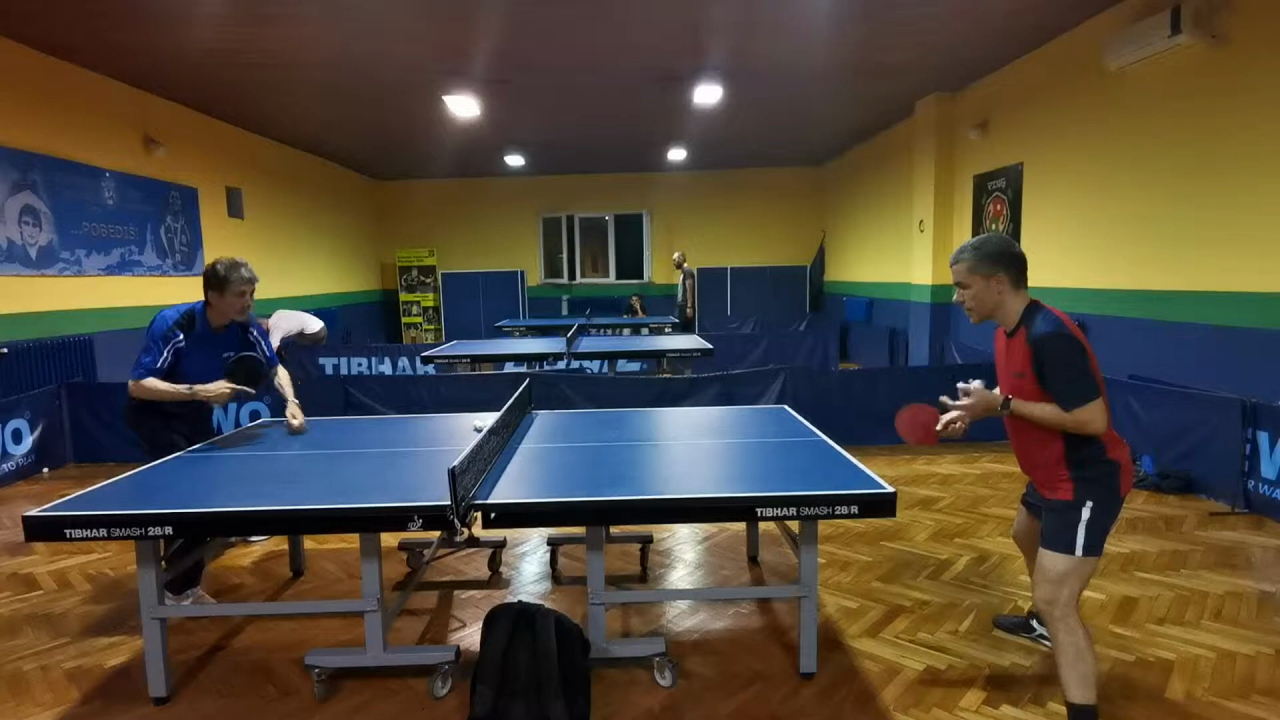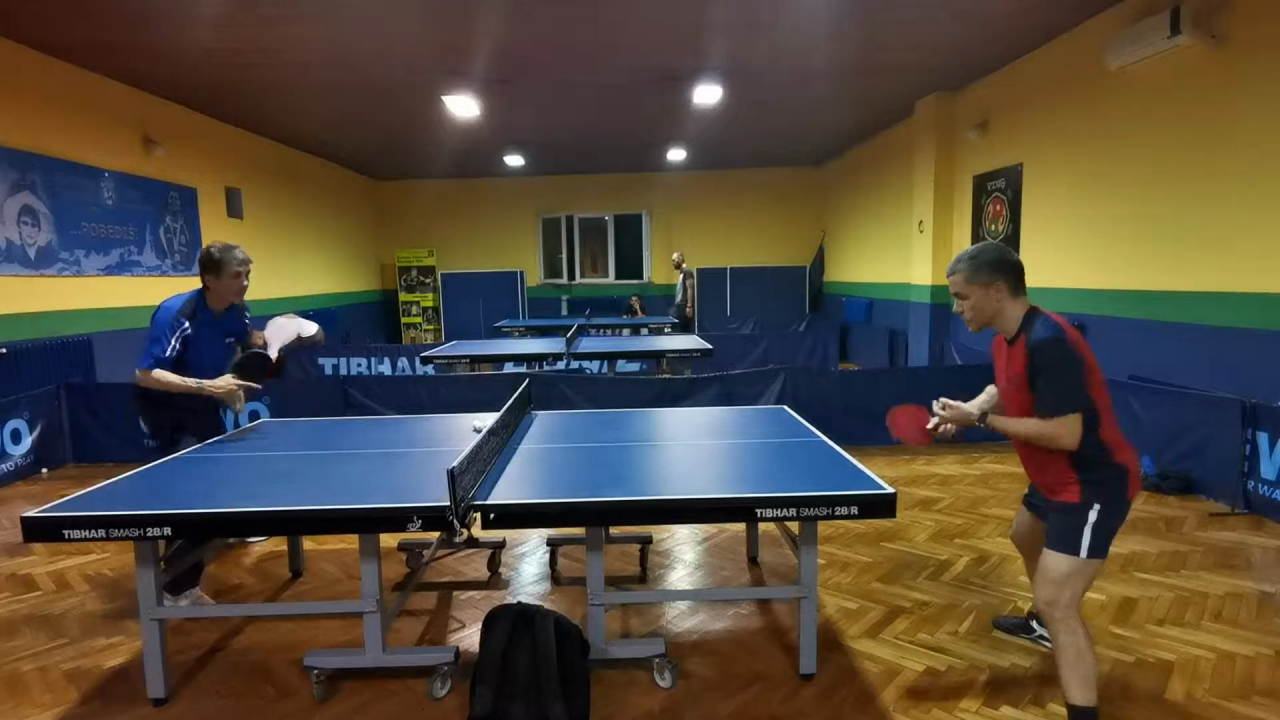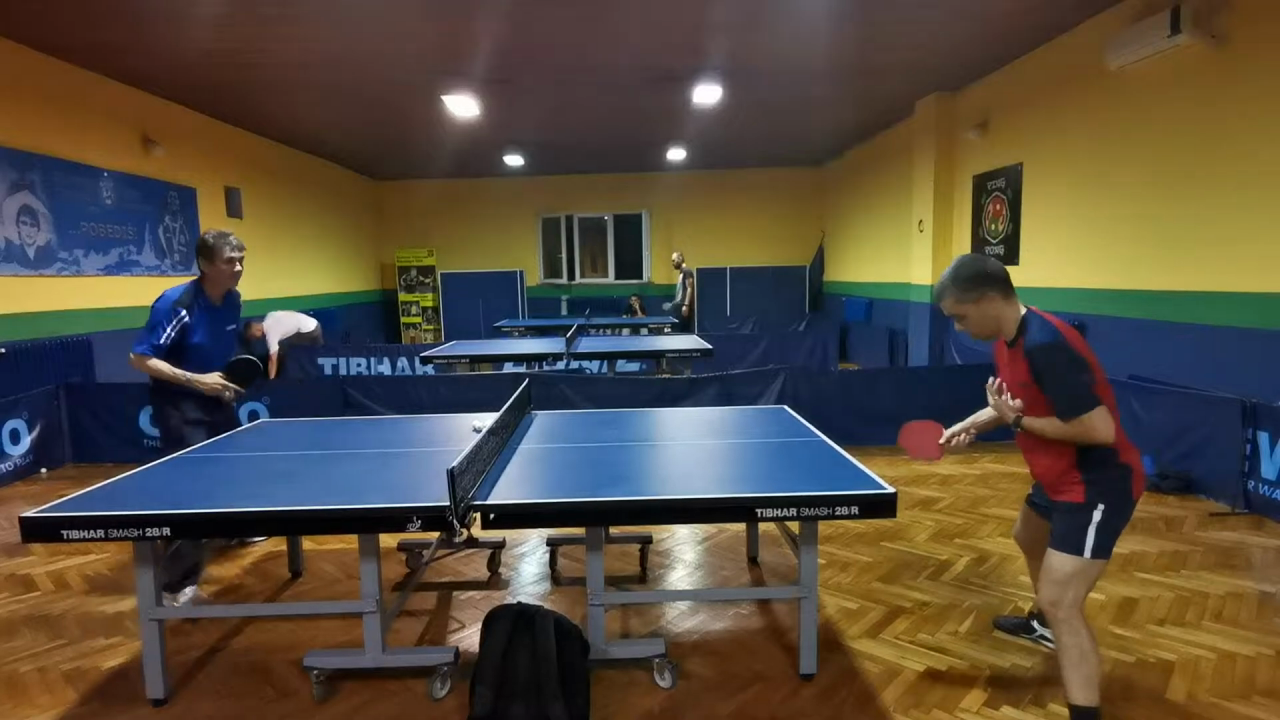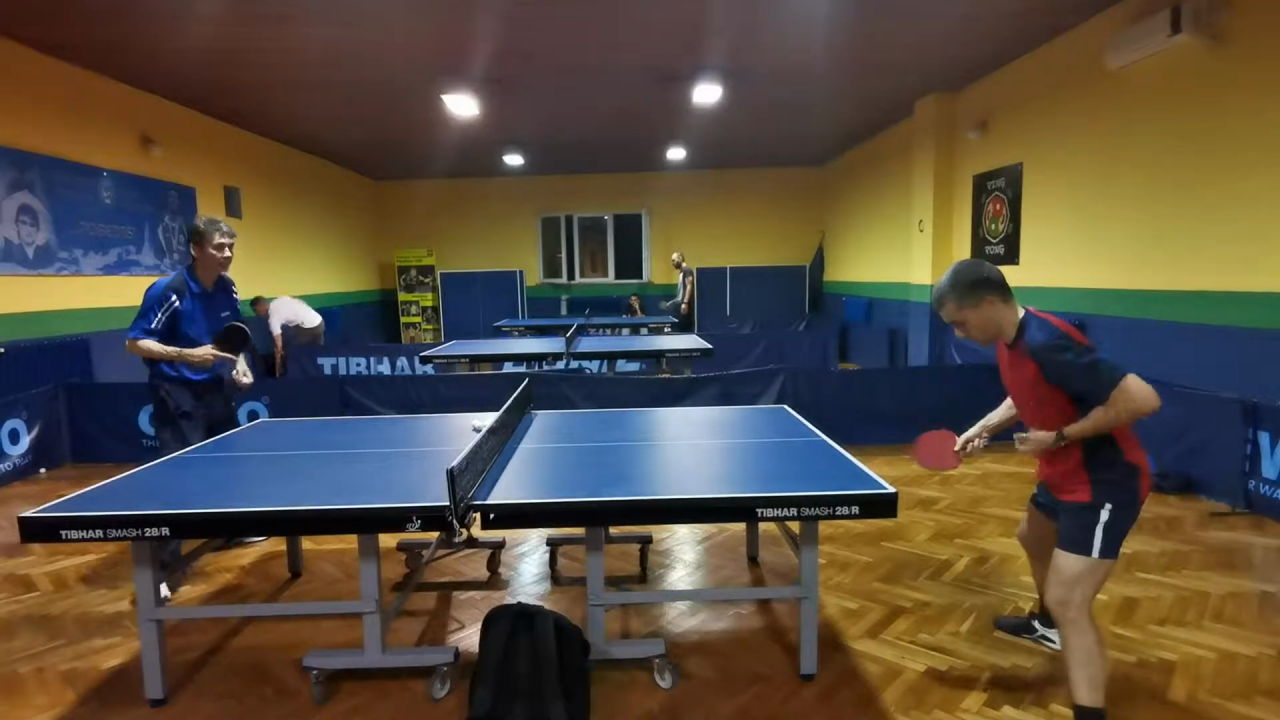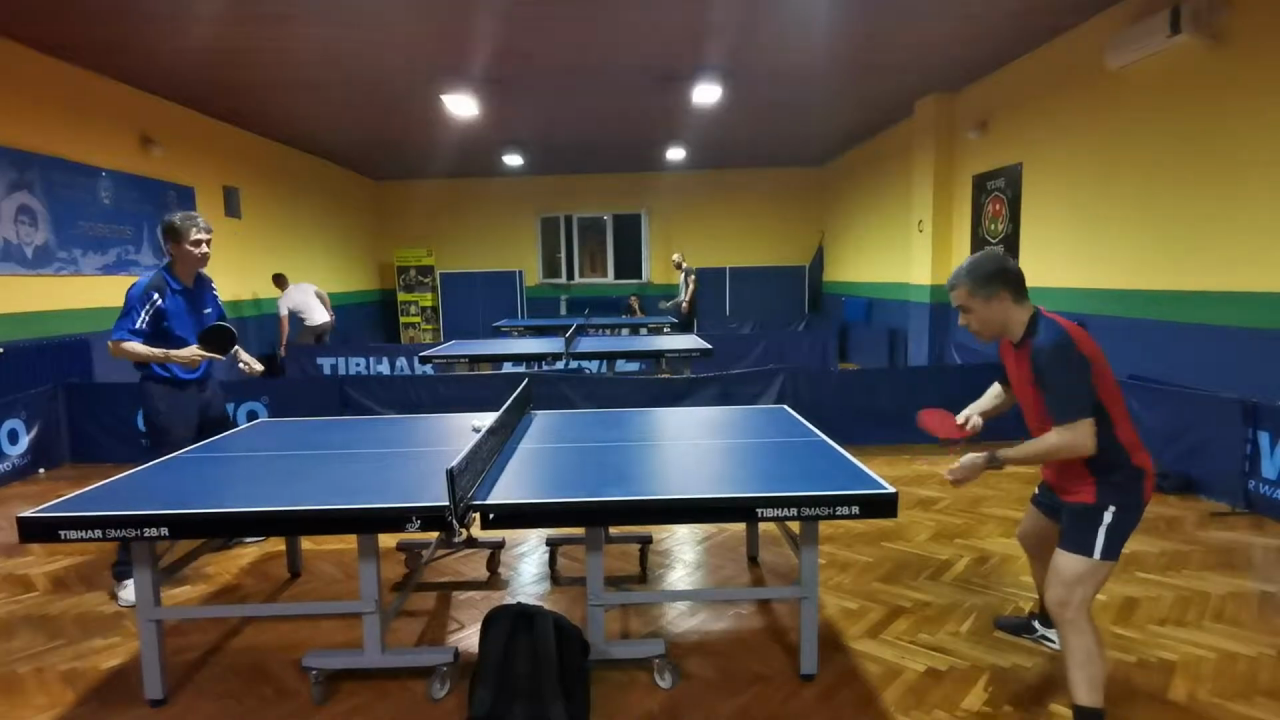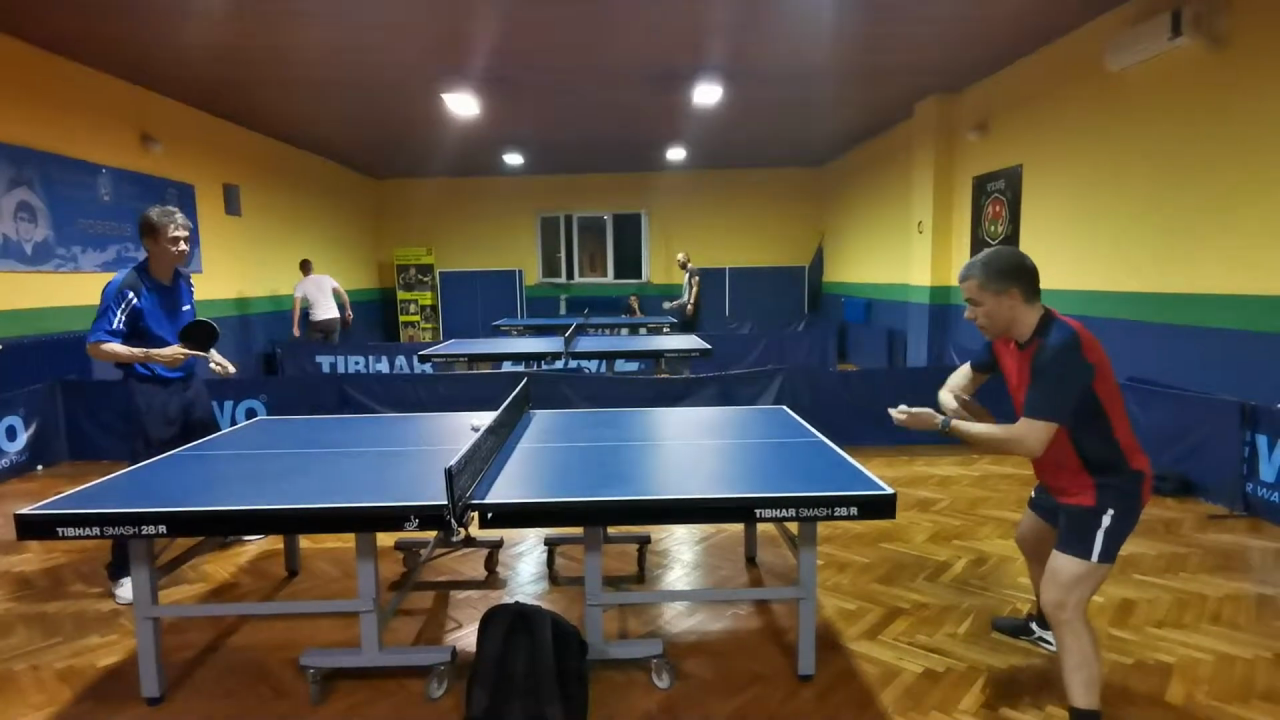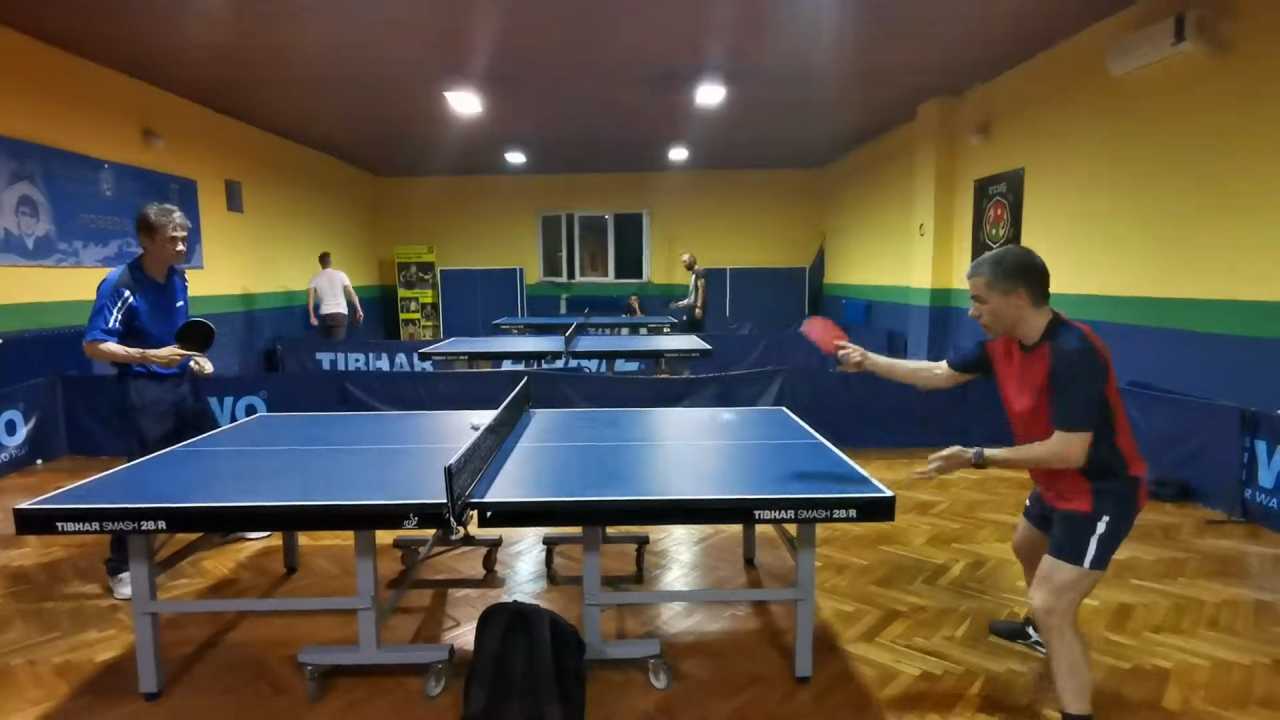
dt=0.2s
person 1, frame 1
left shoulder: (1049, 336)
right shoulder: (1007, 329)
left elbow: (1092, 420)
left wrist: (1000, 404)
right wrist: (972, 409)
left hip: (1086, 481)
right hip: (1052, 473)
left knee: (1055, 600)
right knee: (1027, 538)
right ankle: (1041, 622)
person 1, frame 2
left shoulder: (1047, 342)
right shoulder: (1006, 336)
left elbow: (1065, 435)
right elbow: (1007, 391)
left wrist: (982, 418)
right wrist: (964, 412)
left hip: (1094, 483)
right hip: (1056, 477)
left knee: (1057, 600)
right knee: (1026, 538)
right ankle: (1042, 623)
person 1, frame 3
left shoulder: (1045, 344)
right shoulder: (1009, 338)
left elbow: (1100, 430)
left wrist: (1017, 420)
right wrist: (975, 422)
left hip: (1098, 484)
right hip: (1060, 476)
left knee: (1060, 600)
right knee: (1028, 538)
right ankle: (1043, 623)
person 1, frame 4
left shoulder: (1047, 344)
right shoulder: (1011, 340)
left elbow: (1141, 400)
left wrist: (1058, 437)
right wrist: (985, 426)
left hip: (1104, 484)
right hip: (1066, 475)
left knee: (1068, 601)
right knee: (1033, 538)
right ankle: (1045, 623)
person 1, frame 5
left shoulder: (1052, 346)
right shoulder: (1014, 339)
left elbow: (1076, 442)
right elbow: (1010, 385)
left wrist: (990, 461)
right wrist: (978, 408)
left hip: (1109, 485)
right hip: (1068, 477)
left knee: (1068, 601)
right knee: (1033, 538)
right ankle: (1045, 623)
person 1, frame 6
left shoulder: (1061, 347)
right shoulder: (1007, 339)
left elbow: (1029, 440)
right elbow: (971, 372)
left wrist: (941, 426)
right wrist: (950, 395)
left hip: (1106, 488)
right hip: (1063, 477)
left knee: (1062, 602)
right knee: (1030, 541)
right ankle: (1042, 625)
person 1, frame 7
left shoulder: (1075, 353)
right shoulder: (1001, 343)
left elbow: (1069, 451)
right elbow: (943, 374)
left wrist: (976, 457)
right wrist: (870, 361)
left hip: (1102, 494)
right hip: (1056, 485)
left knee: (1052, 607)
right knee: (1027, 548)
right ankle: (1038, 629)
person 2, frame 1
left shoulder: (246, 326)
right shoulder: (172, 324)
left elbow: (274, 368)
right elbow: (137, 386)
left wrist: (291, 401)
right wrist: (199, 391)
left hip: (196, 414)
right hip: (155, 415)
right ankle: (181, 588)
person 2, frame 2
left shoulder: (237, 311)
right shoulder: (176, 313)
right elbow: (145, 375)
left wrist: (235, 390)
right wrist: (207, 387)
left hip: (204, 409)
right hip: (166, 409)
right ankle: (179, 589)
person 2, frame 3
left shoulder: (232, 300)
right shoulder: (175, 303)
right elbow: (140, 358)
left wrist: (228, 381)
right wrist: (195, 380)
left hip: (216, 400)
right hip: (179, 402)
right ankle: (178, 586)
person 2, frame 4
left shoulder: (227, 289)
right shoulder: (167, 290)
right elbow: (135, 342)
left wrist: (239, 364)
right wrist: (186, 355)
left hip: (215, 388)
right hip: (176, 393)
right ankle: (155, 570)
person 2, frame 5
left shoulder: (206, 286)
right shoulder: (148, 290)
right elbow: (118, 345)
left wrist: (241, 355)
right wrist: (171, 356)
left hip: (204, 386)
right hip: (166, 393)
right ankle: (127, 571)
person 2, frame 6
left shoulder: (184, 282)
right shoulder: (125, 287)
right elbow: (96, 346)
left wrist: (212, 356)
right wrist: (153, 356)
left hip: (190, 385)
right hip: (151, 393)
right ankle: (123, 570)
person 2, frame 7
left shoulder: (178, 278)
right shoulder: (119, 285)
right elbow: (93, 345)
left wrist: (194, 355)
right wrist: (150, 356)
left hip: (183, 382)
right hip: (146, 389)
right ankle: (121, 567)
